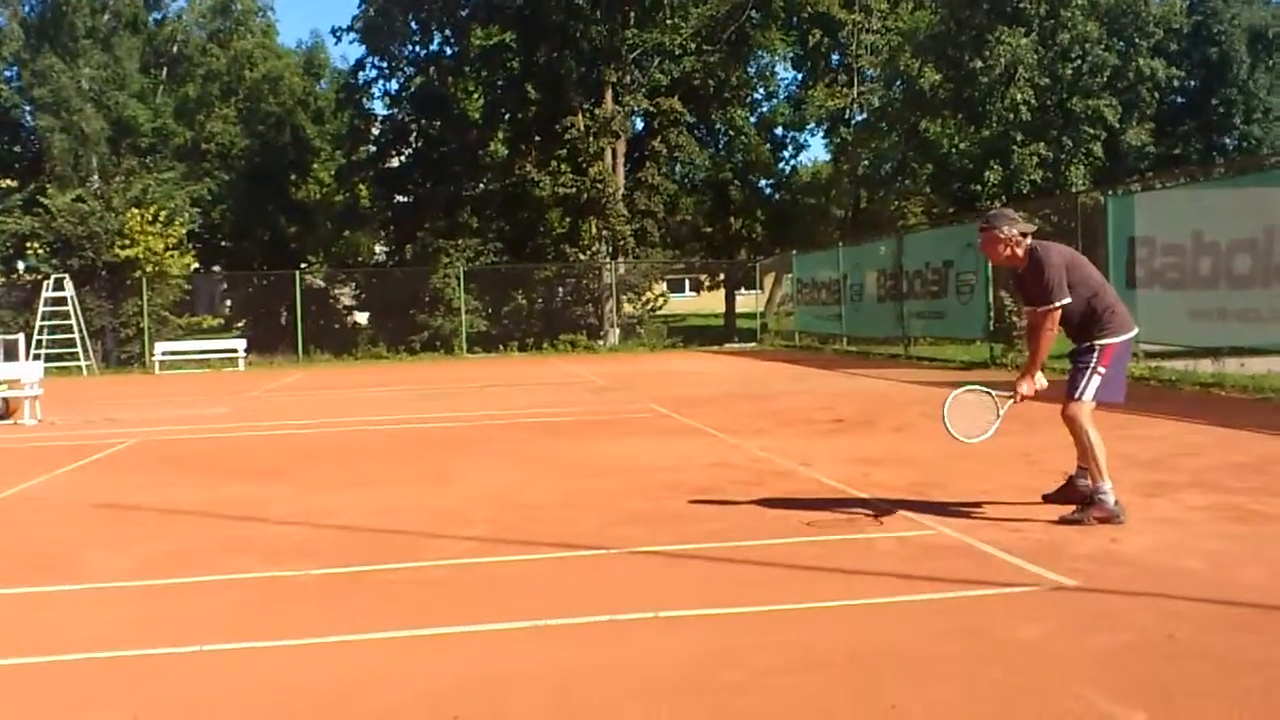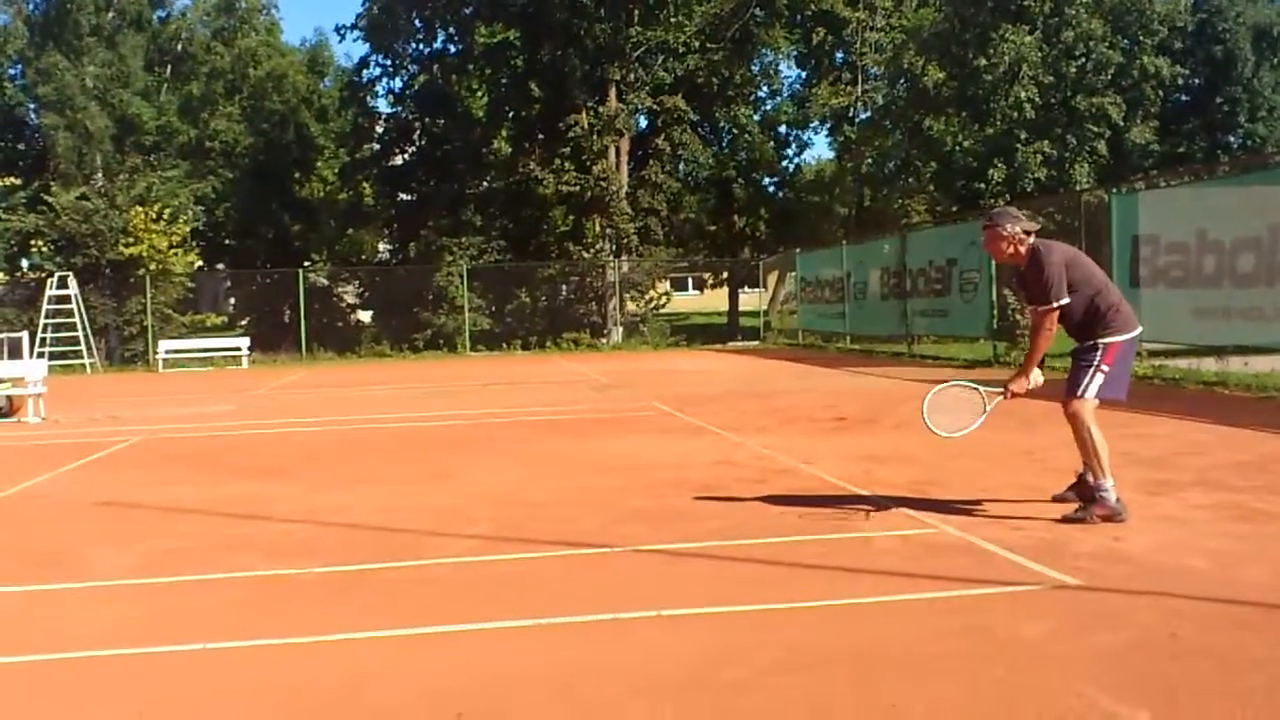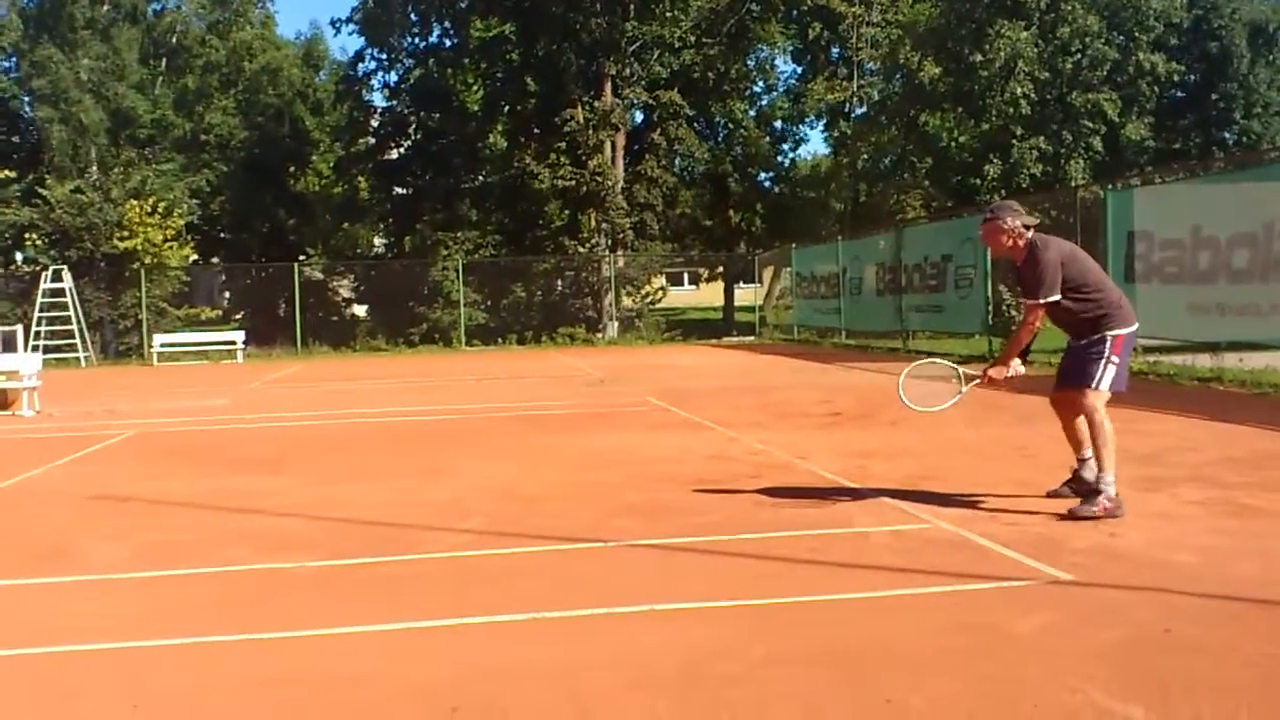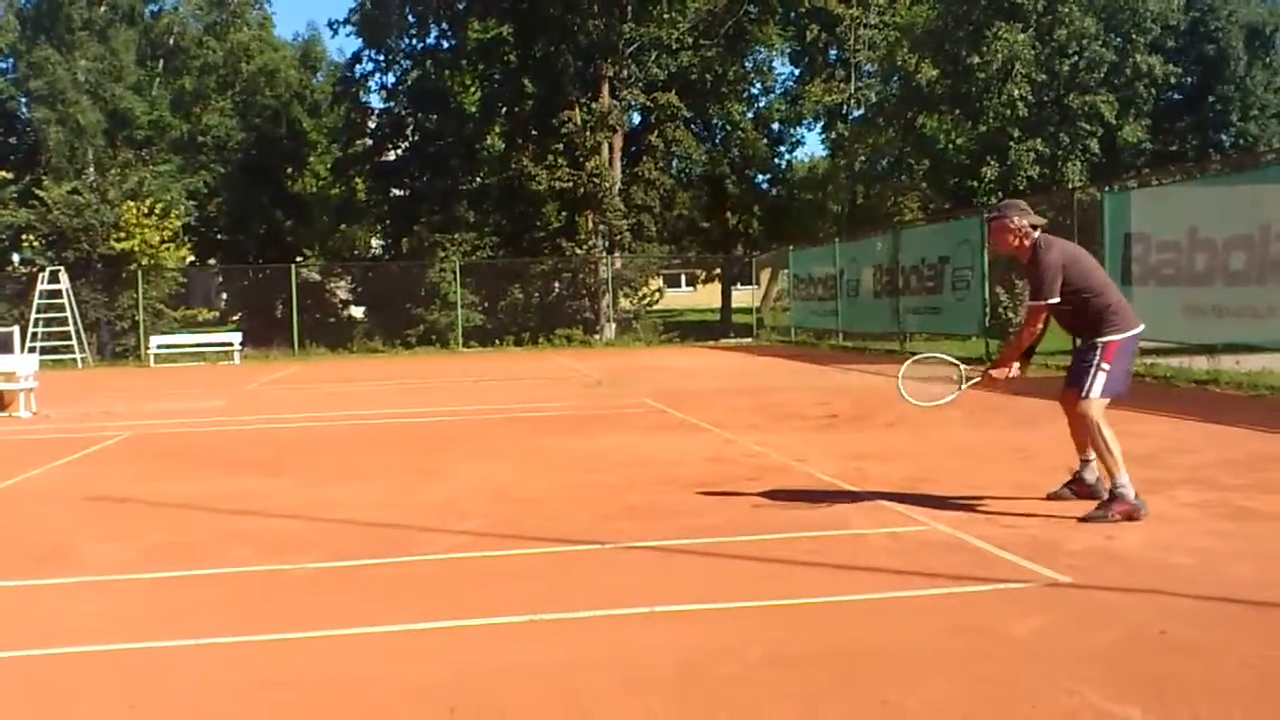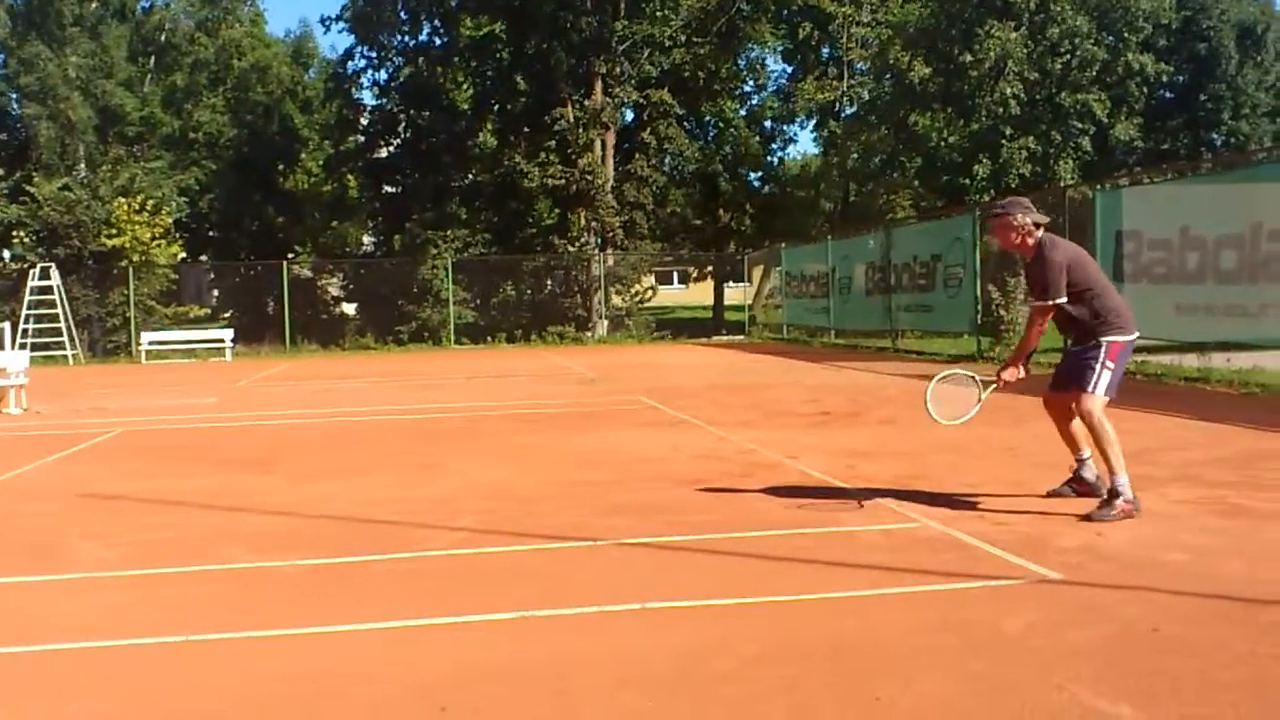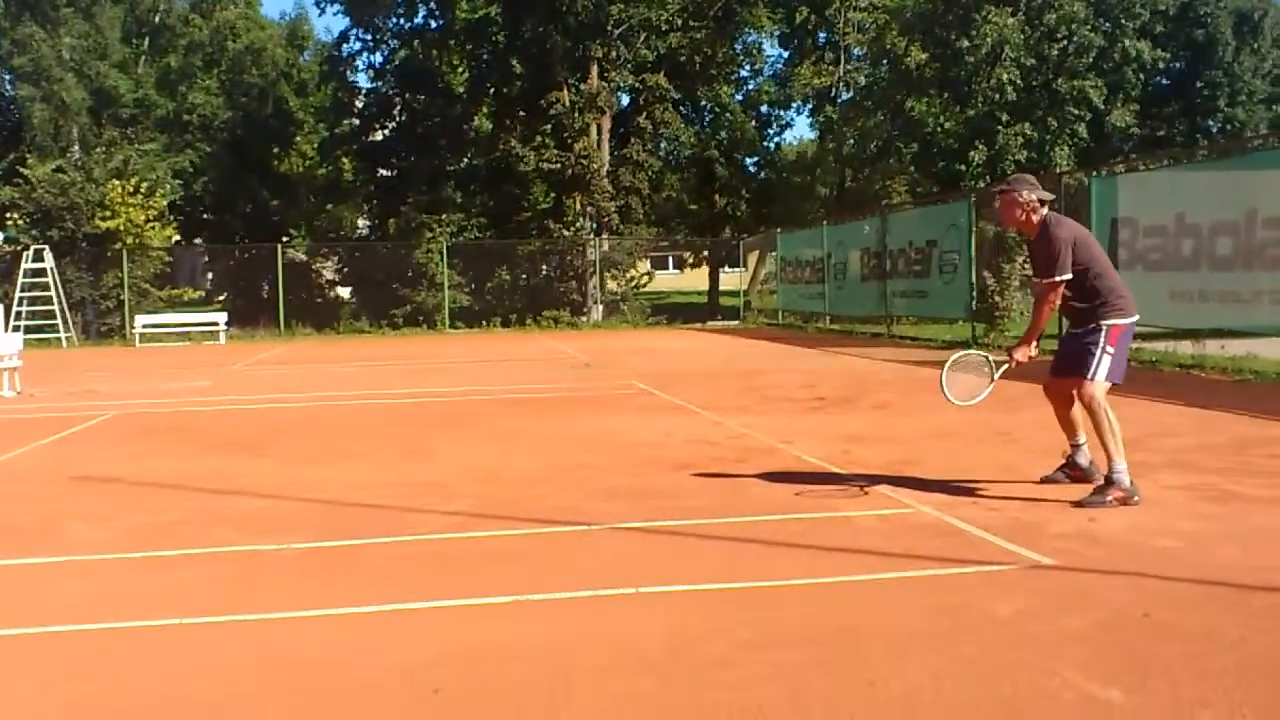
dt=0.3s
person 1, frame 1
left shoulder: (1046, 260)
right shoulder: (1023, 273)
left elbow: (1050, 326)
right elbow: (1035, 325)
left wrist: (1028, 375)
right wrist: (1033, 372)
left hip: (1109, 335)
right hip: (1092, 337)
left knee: (1076, 413)
right knee: (1076, 412)
left ankle: (1106, 501)
right ankle: (1082, 483)
person 1, frame 2
left shoulder: (1048, 259)
right shoulder: (1026, 271)
left elbow: (1048, 326)
right elbow: (1038, 324)
left wrist: (1023, 375)
right wrist: (1033, 368)
left hip: (1112, 333)
right hip: (1094, 335)
left knee: (1079, 410)
right knee: (1074, 408)
left ankle: (1108, 500)
right ankle: (1089, 481)
person 1, frame 3
left shoulder: (1045, 255)
right shoulder: (1026, 261)
left elbow: (1032, 322)
right elbow: (1032, 319)
left wrist: (1001, 363)
right wrist: (1016, 358)
left hip: (1110, 328)
right hip: (1085, 333)
left knee: (1091, 404)
right knee: (1063, 401)
left ankle: (1107, 492)
right ankle: (1086, 476)
person 1, frame 4
left shoulder: (1047, 257)
right shoulder: (1036, 257)
left elbow: (1033, 324)
right elbow: (1038, 322)
left wrist: (1002, 363)
right wrist: (1021, 359)
left hip: (1113, 332)
right hip: (1097, 334)
left knee: (1088, 411)
right knee: (1071, 402)
left ankle: (1126, 497)
right ankle: (1087, 478)
person 1, frame 5
left shoulder: (1052, 257)
right shoulder: (1035, 258)
left elbow: (1040, 322)
right elbow: (1038, 318)
left wrist: (1013, 364)
right wrist: (1023, 361)
left hip: (1110, 333)
right hip: (1085, 336)
left knee: (1088, 407)
right knee: (1056, 402)
left ankle: (1123, 495)
right ankle: (1087, 476)
person 1, frame 6
left shoulder: (1057, 234)
right shoulder: (1037, 237)
left elbow: (1051, 299)
right elbow: (1042, 295)
left wrist: (1026, 343)
right wrist: (1033, 340)
left hip: (1109, 316)
right hip: (1084, 319)
left knee: (1090, 393)
right knee: (1056, 388)
left ankle: (1121, 482)
right ankle: (1081, 461)
